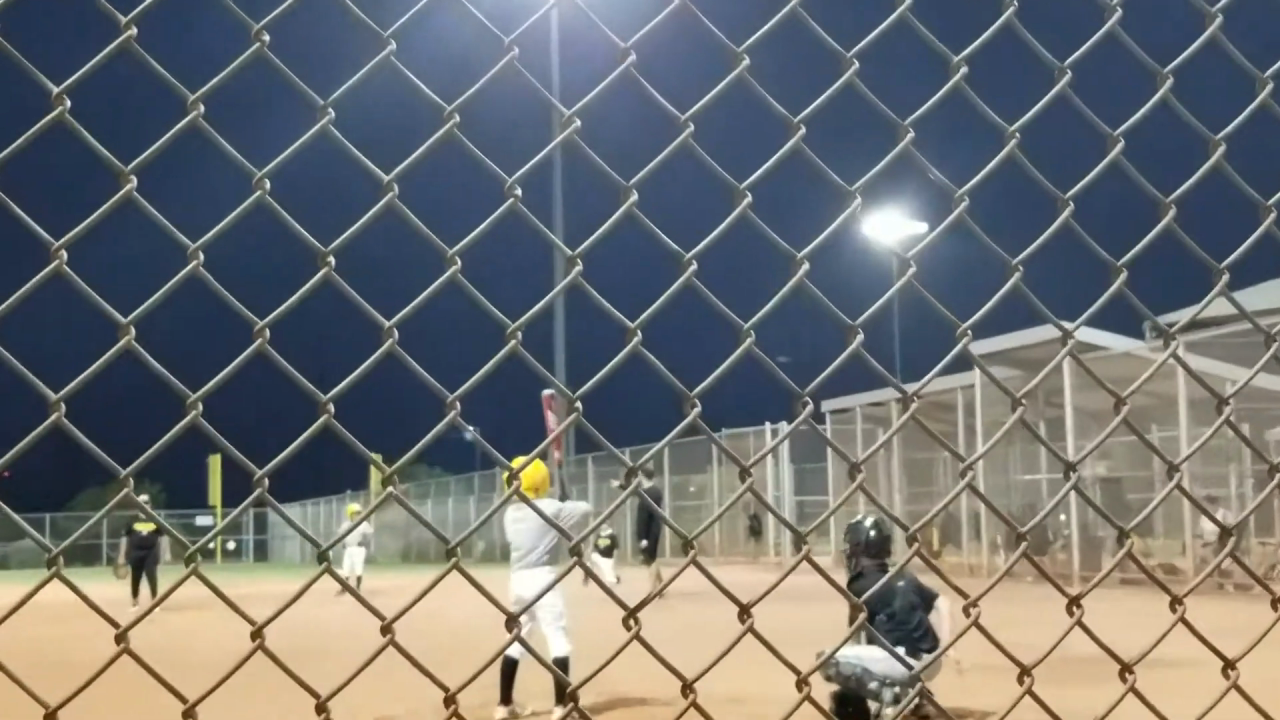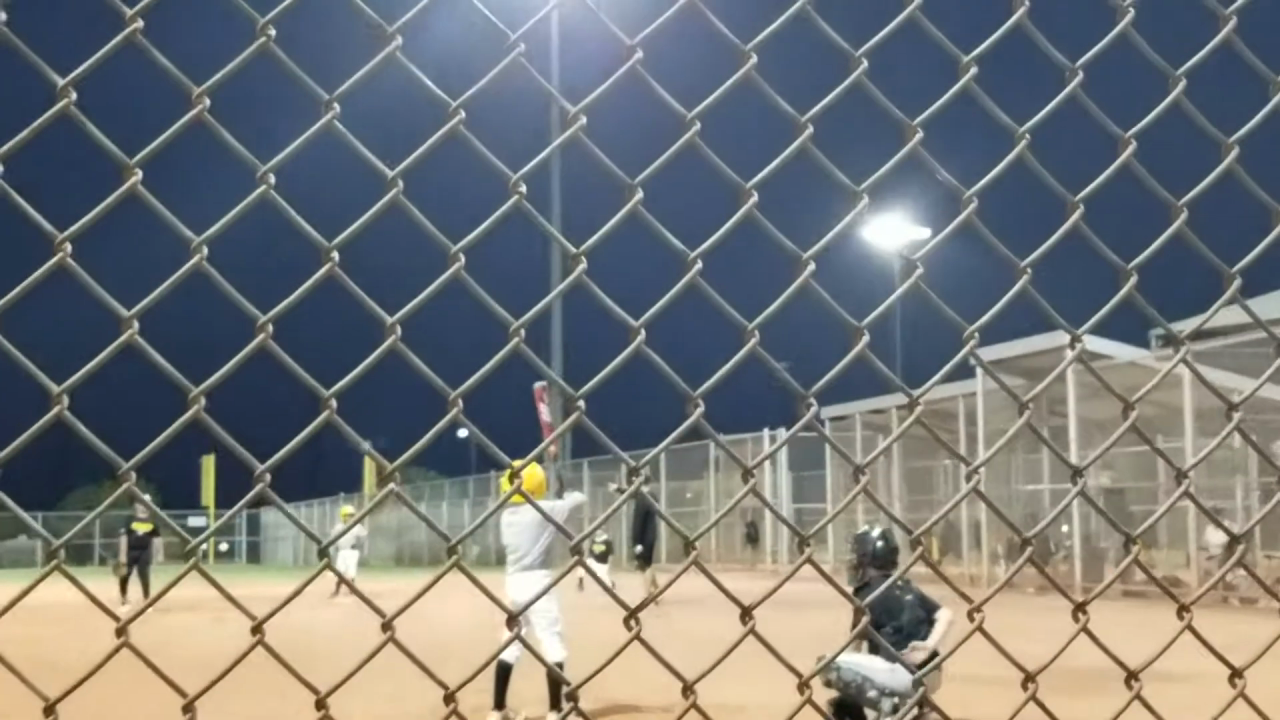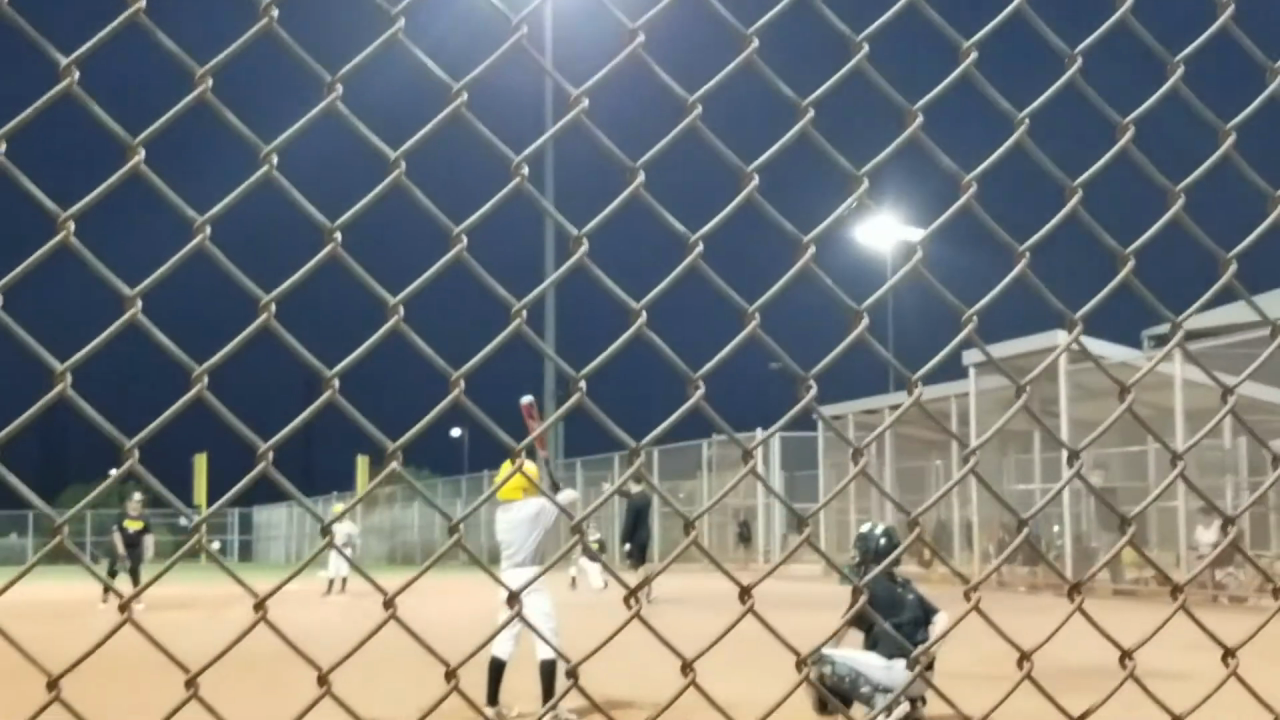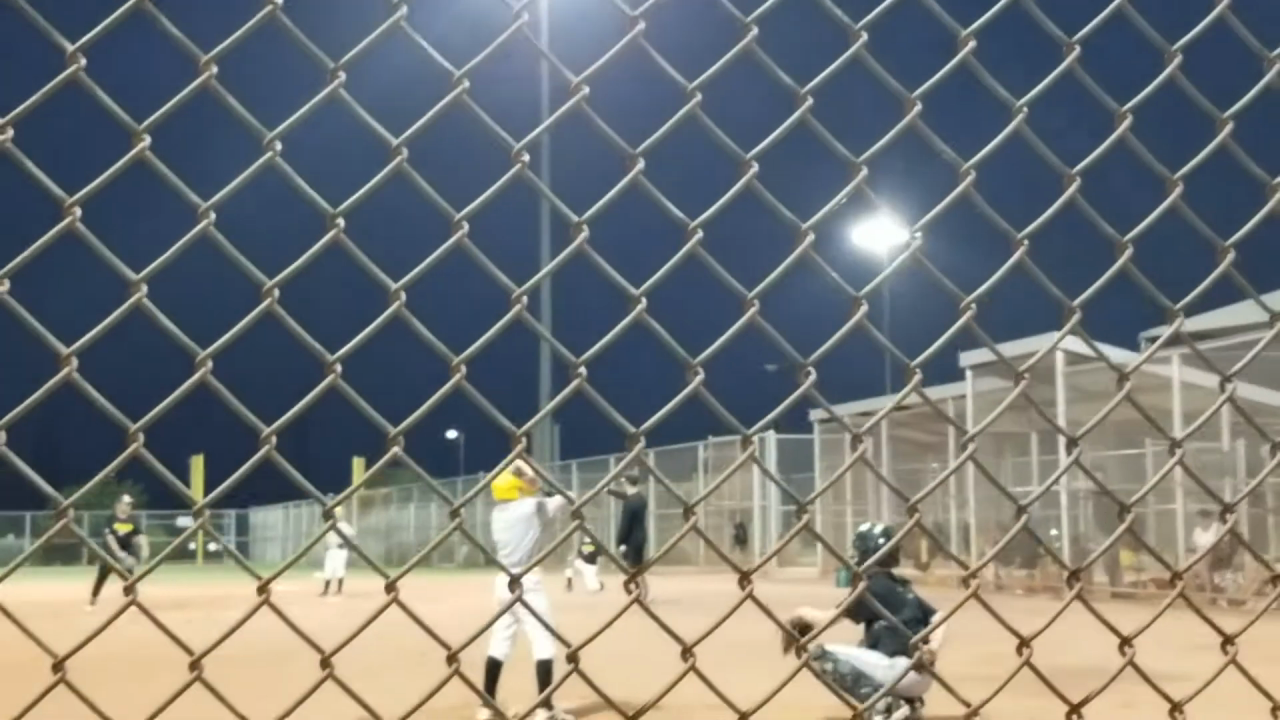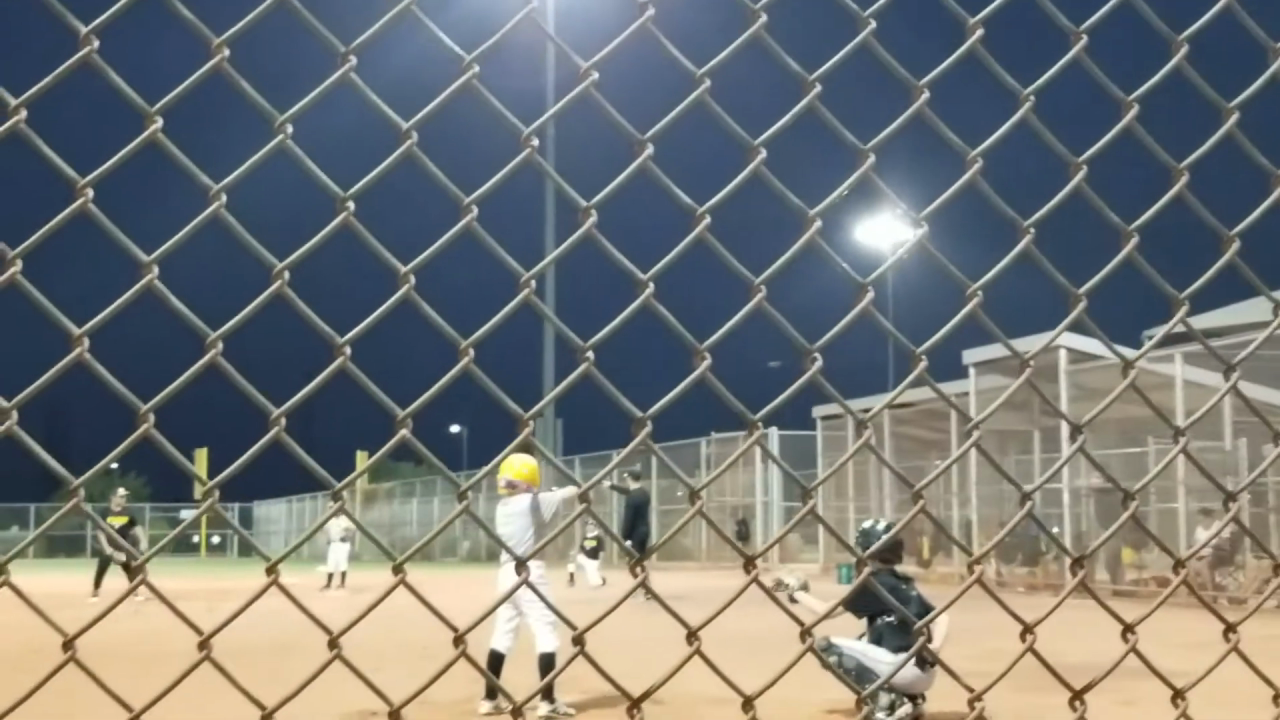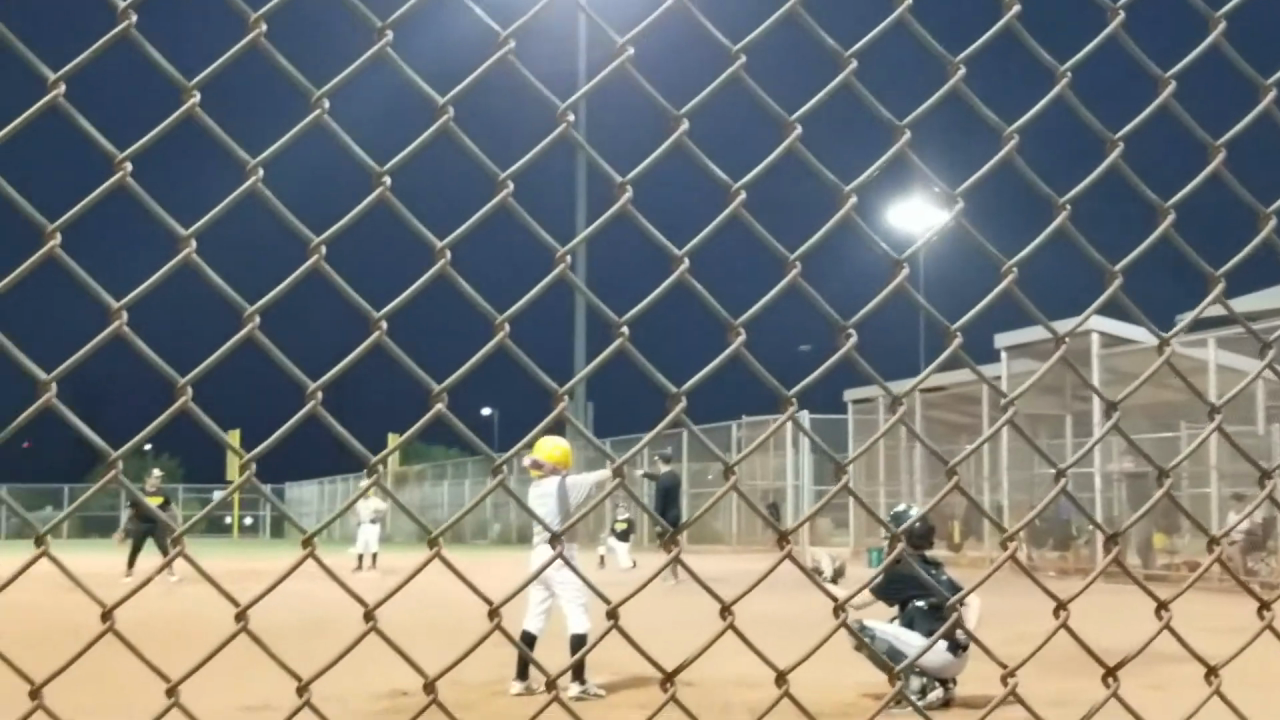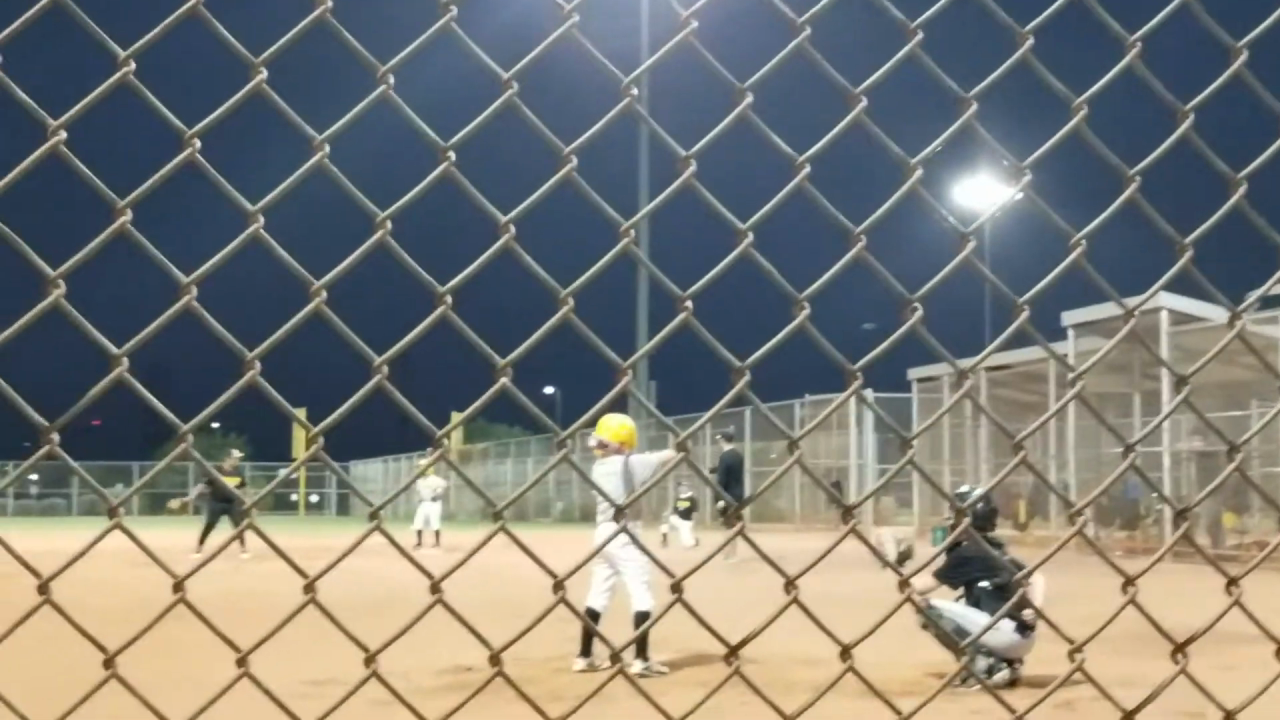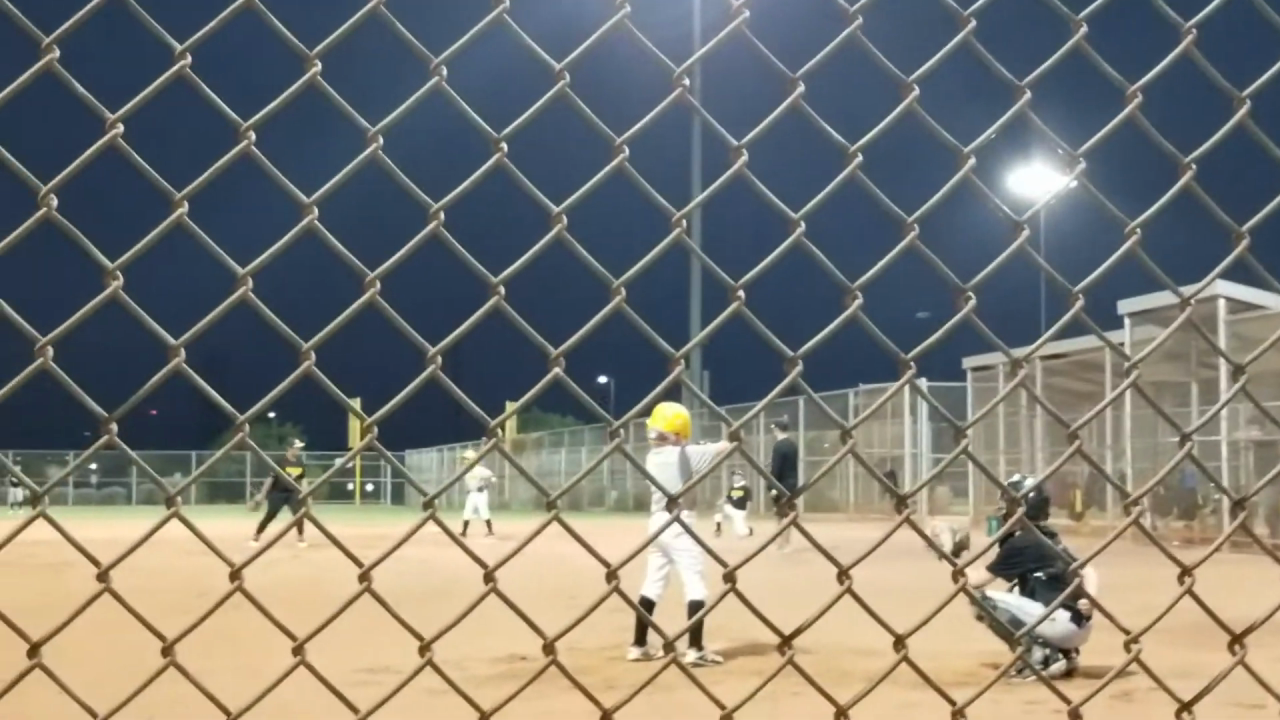
dt=0.2s
person 1, frame 1
left shoulder: (509, 513)
right shoulder: (550, 509)
right elbow: (586, 509)
right wrist: (567, 505)
left hip: (517, 580)
right hip: (542, 579)
left knee: (515, 641)
right knee: (558, 639)
person 1, frame 2
left shoulder: (505, 515)
right shoulder: (543, 511)
right elbow: (579, 498)
right wrist: (565, 497)
left hip: (513, 583)
right hip: (537, 583)
left knee: (509, 646)
right knee: (553, 646)
person 1, frame 3
left shoulder: (501, 513)
right shoulder: (538, 507)
right elbow: (572, 496)
right wrist: (555, 494)
left hip: (507, 582)
right hip: (529, 580)
left knee: (502, 643)
right knee: (546, 642)
person 1, frame 4
left shoulder: (497, 513)
right shoulder: (532, 506)
right elbow: (567, 499)
right wrist: (541, 495)
left hip: (503, 582)
right hip: (527, 581)
left knee: (499, 643)
right knee: (543, 642)
person 1, frame 5
left shoulder: (502, 505)
right shoulder: (533, 501)
right elbow: (572, 491)
left hip: (506, 575)
right hip: (529, 574)
left knee: (502, 637)
right knee: (546, 637)
person 1, frame 6
left shoulder: (534, 488)
right shoulder: (567, 484)
right elbow: (606, 474)
left hip: (539, 556)
right hip: (561, 557)
left knee: (534, 618)
right knee: (577, 617)
left ankle: (520, 679)
right ankle: (578, 683)
person 1, frame 7
left shoulder: (598, 467)
right shoulder: (631, 463)
right elbow: (670, 455)
right wrist: (659, 453)
left hip: (603, 534)
right hip: (624, 536)
left knee: (597, 595)
right knee: (641, 595)
left ankle: (584, 656)
right ankle: (641, 660)
person 1, frame 8
left shoulder: (652, 456)
right shoulder: (686, 454)
right elbow: (726, 447)
right wrist: (720, 444)
left hip: (657, 524)
right hip: (680, 526)
left knee: (652, 585)
right knee: (695, 585)
left ankle: (638, 645)
right ankle: (695, 650)
person 2, frame 1
left shoulder: (861, 584)
right shoulder: (903, 576)
right elbow: (942, 603)
right wrist: (945, 646)
left hip: (902, 661)
right hip: (927, 662)
left knee: (828, 659)
person 2, frame 2
left shoulder: (868, 595)
right shoulder: (907, 588)
right elbow: (945, 614)
right wrist: (929, 645)
left hip: (902, 675)
right hip: (929, 678)
left knee: (829, 665)
left ankle: (891, 704)
person 2, frame 3
left shoulder: (870, 588)
right shoulder: (905, 587)
left elbow: (844, 629)
right elbow: (941, 618)
left hip: (898, 671)
right hip: (918, 677)
left knee: (821, 659)
left ankle: (884, 702)
right ankle: (909, 702)
person 2, frame 4
left shoulder: (873, 587)
right shoulder: (904, 587)
left elbow: (829, 618)
left wrist: (800, 614)
right wrist: (934, 648)
left hip: (901, 669)
right hip: (919, 676)
left knee: (820, 654)
left ankle: (885, 704)
right ankle: (908, 701)
person 2, frame 5
left shoulder: (874, 584)
right shoulder: (905, 583)
left elbow: (827, 610)
right elbow: (940, 617)
left wrist: (796, 593)
right wrist: (934, 647)
left hip: (906, 668)
right hip: (922, 674)
left knee: (825, 646)
right knee: (866, 642)
left ankle: (888, 701)
right ankle: (910, 697)
person 2, frame 6
left shoulder: (903, 570)
right shoulder: (935, 569)
left elbow: (857, 602)
right elbow: (972, 600)
left wrist: (828, 582)
right wrist: (967, 631)
left hip: (939, 653)
right hip: (954, 657)
left knee: (859, 629)
right knee: (897, 625)
left ankle: (919, 684)
right ankle: (942, 683)
person 2, frame 7
left shoulder: (966, 552)
right shoulder: (996, 549)
left elbow: (922, 587)
right elbow: (1036, 579)
right wrist: (1035, 609)
left hip: (1007, 634)
right hip: (1021, 636)
left knee: (929, 609)
left ankle: (987, 665)
right ankle: (1007, 662)
person 2, frame 8
left shoulder: (1020, 543)
right shoulder: (1049, 538)
left elbow: (975, 581)
right elbow: (1088, 571)
left wrist: (949, 557)
right wrist: (1090, 601)
left hip: (1062, 624)
right hip: (1077, 625)
left knee: (983, 600)
right knee: (1016, 593)
left ankle: (1043, 655)
right ankle: (1063, 653)
